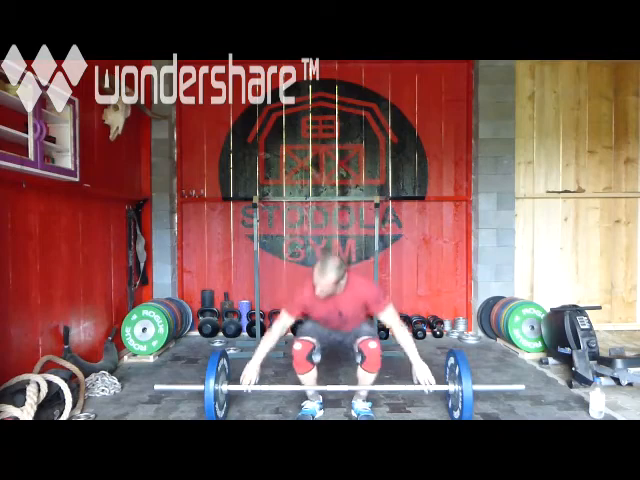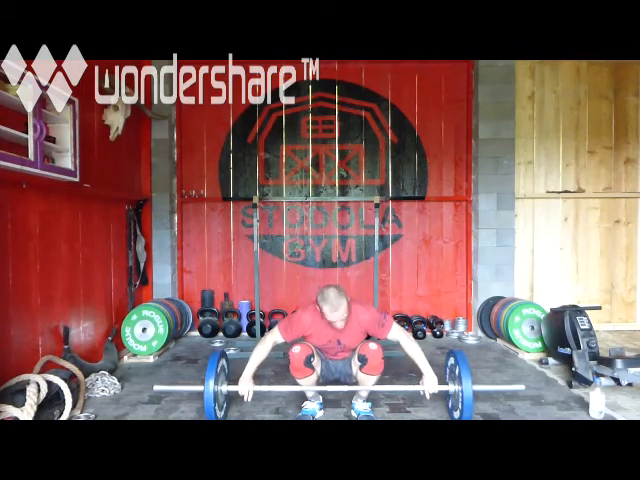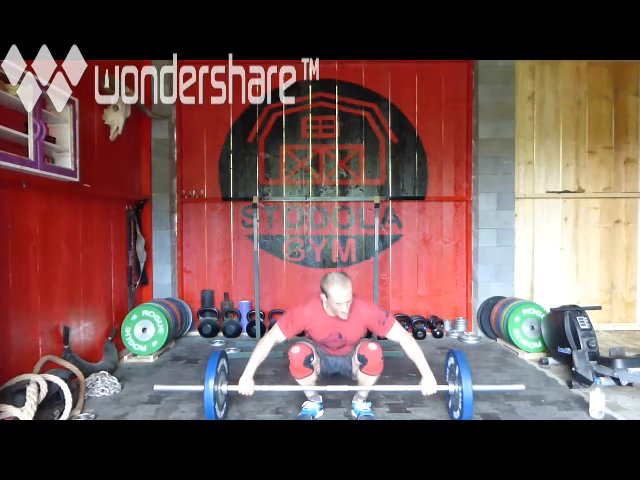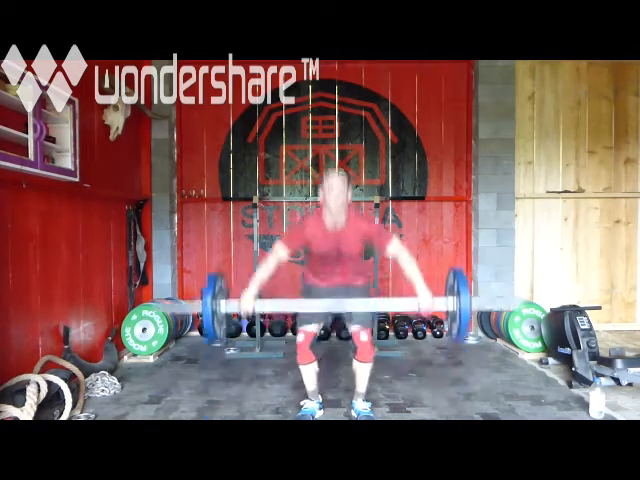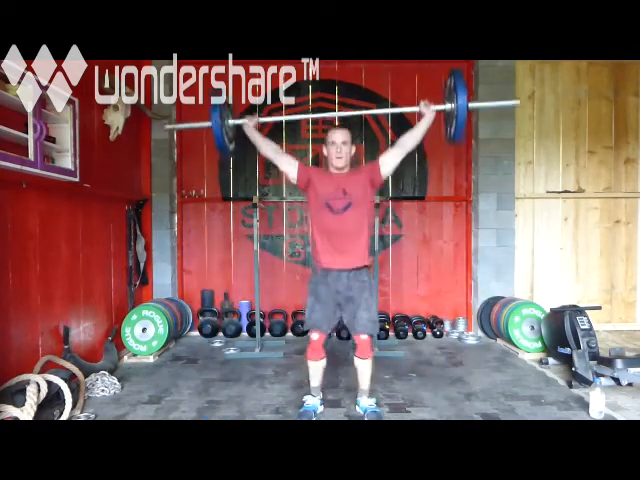
dt=1s
person 1, frame 1
left shoulder: (364, 287)
right shoulder: (307, 291)
left elbow: (395, 323)
right elbow: (281, 325)
left wrist: (417, 361)
right wrist: (255, 361)
left hip: (355, 326)
right hip: (320, 326)
left knee: (372, 348)
right knee: (300, 348)
left ankle: (360, 401)
right ankle: (313, 401)
person 1, frame 2
left shoulder: (364, 314)
right shoulder: (305, 317)
left elbow: (403, 336)
right elbow: (269, 339)
left wrist: (428, 373)
right wrist: (247, 376)
left hip: (352, 365)
right hip: (320, 365)
left knee: (373, 351)
right knee: (298, 352)
left ankle: (360, 401)
right ankle: (313, 401)
person 1, frame 3
left shoulder: (366, 309)
right shoulder: (306, 311)
left elbow: (404, 337)
right elbow: (270, 339)
left wrist: (427, 375)
right wrist: (247, 376)
left hip: (352, 359)
right hip: (321, 358)
left knee: (373, 351)
right knee: (297, 353)
left ankle: (360, 401)
right ankle: (313, 401)
person 1, frame 4
left shoulder: (363, 225)
right shoulder: (307, 226)
left elbow: (400, 252)
right elbow: (275, 256)
left wrist: (422, 290)
right wrist: (250, 292)
left hip: (354, 285)
right hip: (317, 286)
left knee: (363, 340)
right knee: (304, 339)
left ankle: (360, 404)
right ankle: (312, 403)
person 1, frame 5
left shoulder: (367, 177)
right shoulder: (312, 178)
left elbow: (401, 148)
right elbow: (275, 154)
left wrist: (427, 118)
right wrist: (250, 129)
left hip: (359, 275)
right hip: (324, 275)
left knee: (363, 340)
right knee: (316, 339)
left ankle: (364, 399)
right ankle: (314, 398)
